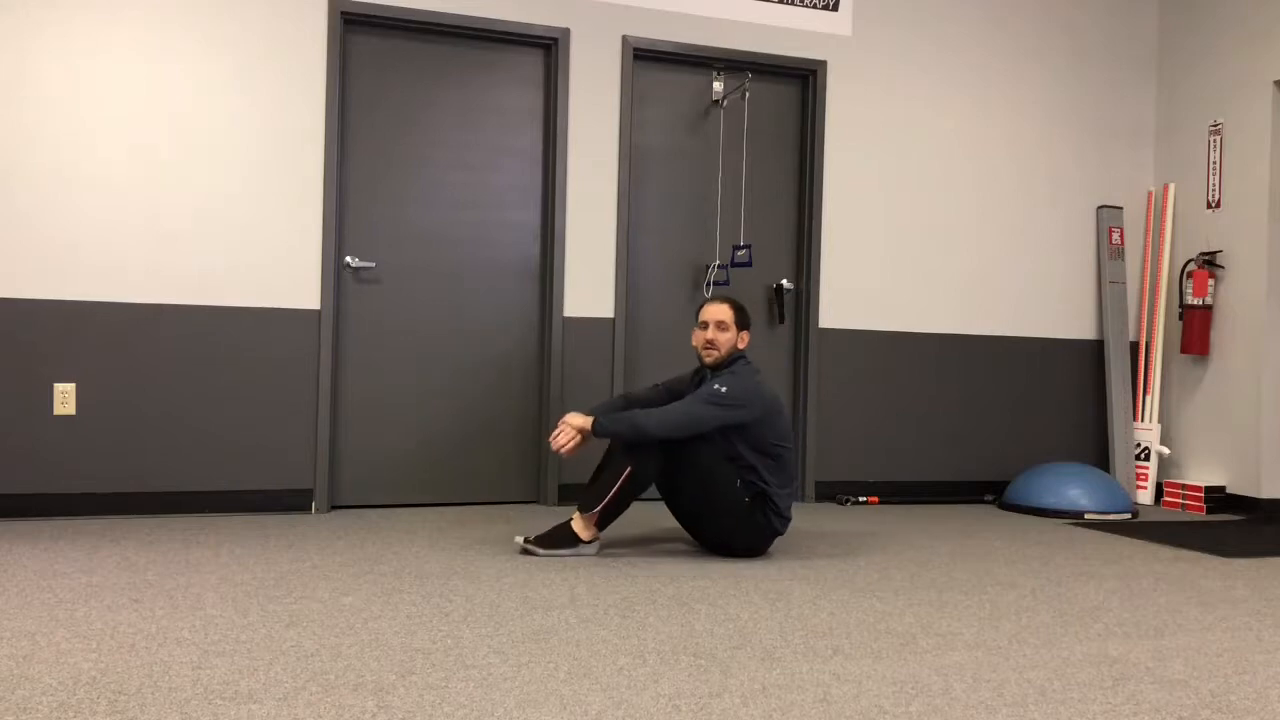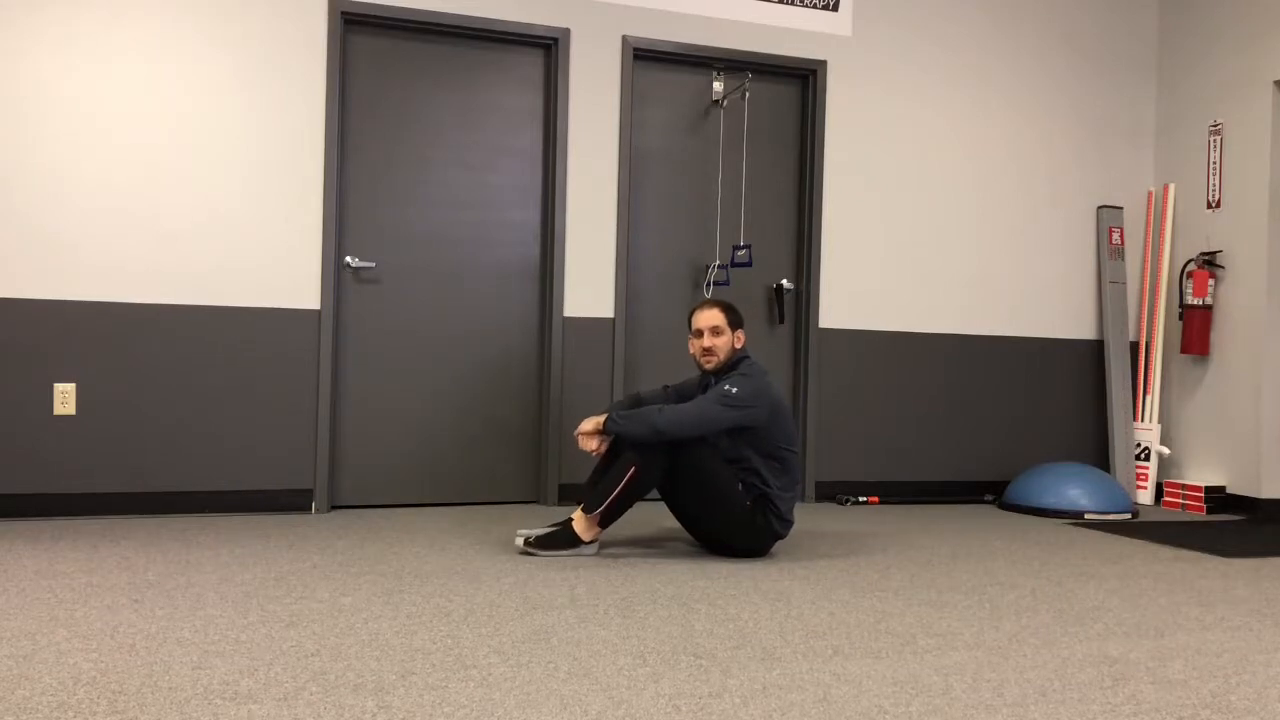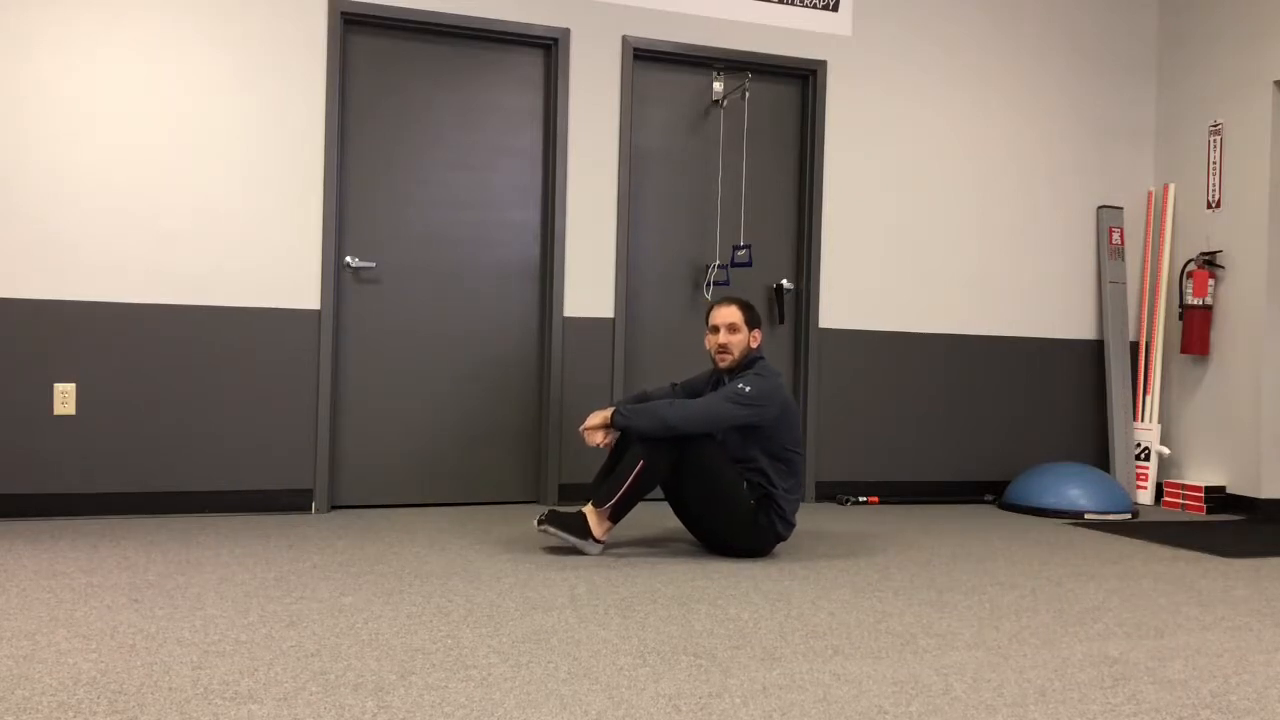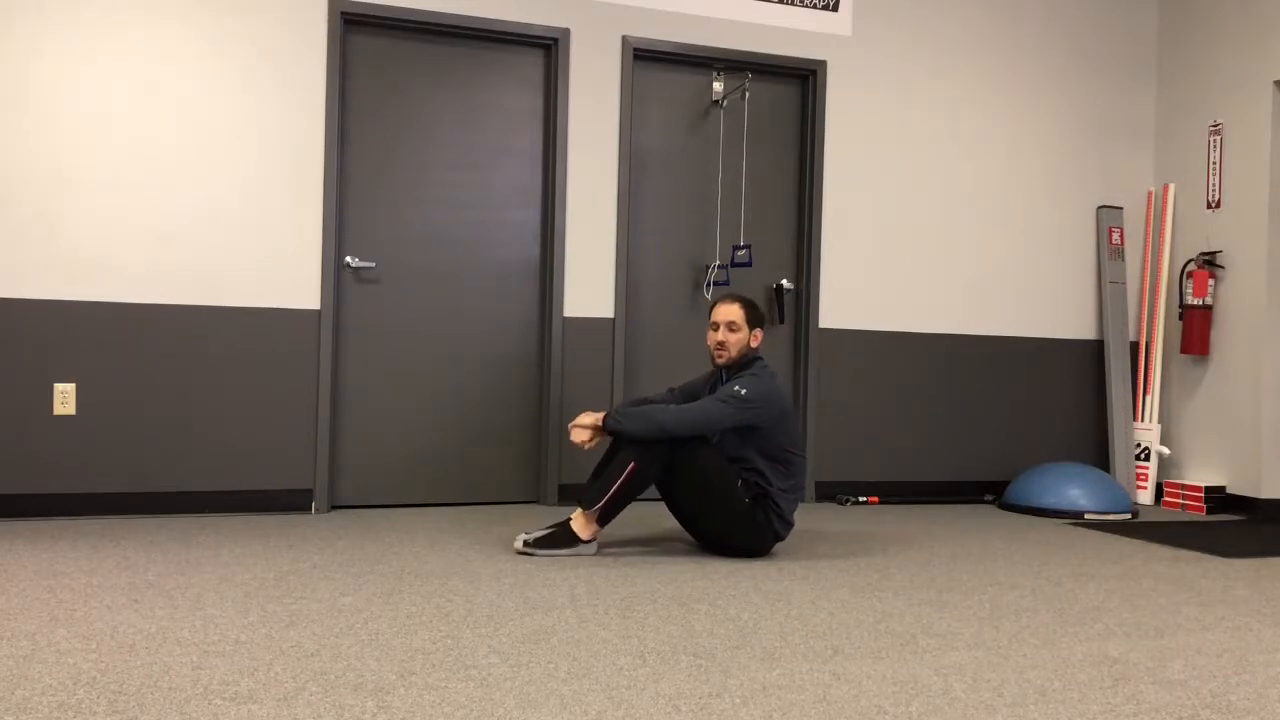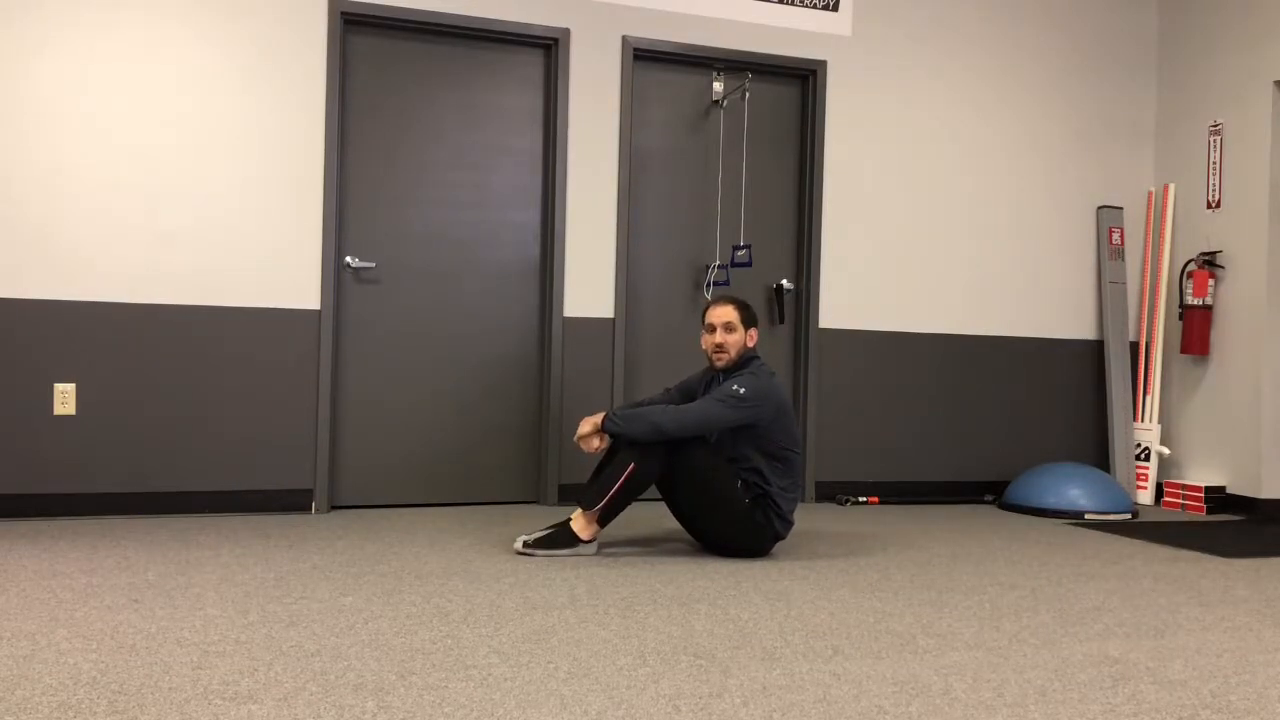
dt=1s
person 1, frame 1
left shoulder: (742, 387)
right shoulder: (703, 379)
left elbow: (666, 421)
right elbow: (635, 401)
left wrist: (592, 424)
right wrist: (583, 424)
left hip: (752, 522)
right hip: (721, 511)
left knee: (656, 433)
right knee: (640, 427)
left ankle: (583, 530)
right ankle: (586, 519)
person 1, frame 2
left shoulder: (749, 388)
right shoulder: (711, 381)
left elbow: (675, 421)
right elbow: (645, 400)
left wrist: (605, 422)
right wrist: (606, 423)
left hip: (755, 524)
right hip: (726, 512)
left knee: (661, 436)
right knee: (640, 430)
left ankle: (584, 529)
right ankle: (582, 520)
person 1, frame 3
left shoulder: (762, 387)
right shoulder: (721, 377)
left elbow: (684, 415)
right elbow: (656, 398)
left wrist: (612, 415)
right wrist: (610, 418)
left hip: (757, 524)
right hip: (730, 508)
left knee: (669, 429)
right knee: (644, 427)
left ankle: (595, 524)
right ankle: (593, 515)
person 1, frame 4
left shoulder: (758, 389)
right shoulder: (720, 378)
left elbow: (679, 420)
right elbow: (659, 403)
left wrist: (605, 419)
right wrist: (603, 421)
left hip: (756, 523)
right hip: (727, 511)
left knee: (663, 433)
right knee: (644, 429)
left ankle: (583, 529)
right ankle: (581, 520)
person 1, frame 5
left shoulder: (756, 388)
right shoulder: (715, 377)
left elbow: (678, 421)
right elbow: (655, 404)
left wrist: (604, 420)
right wrist: (606, 424)
left hip: (757, 522)
right hip: (726, 509)
left knee: (662, 435)
right knee: (644, 430)
left ankle: (583, 529)
right ankle: (580, 520)
